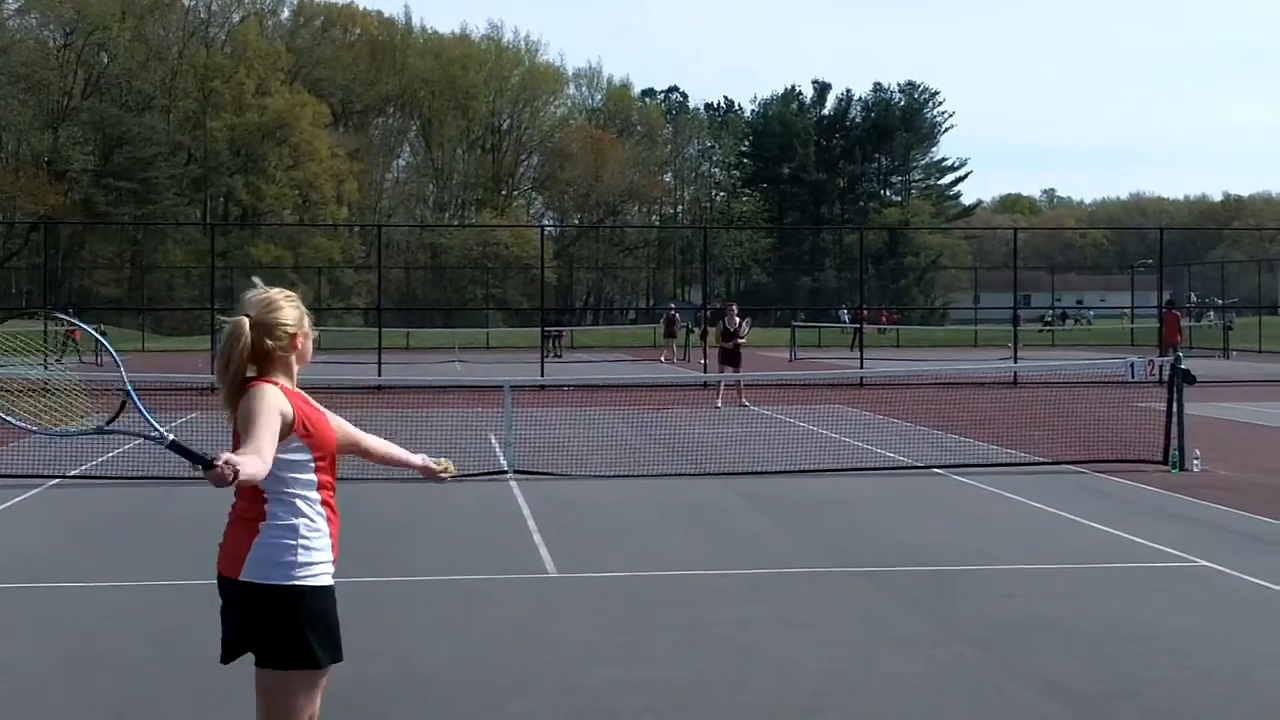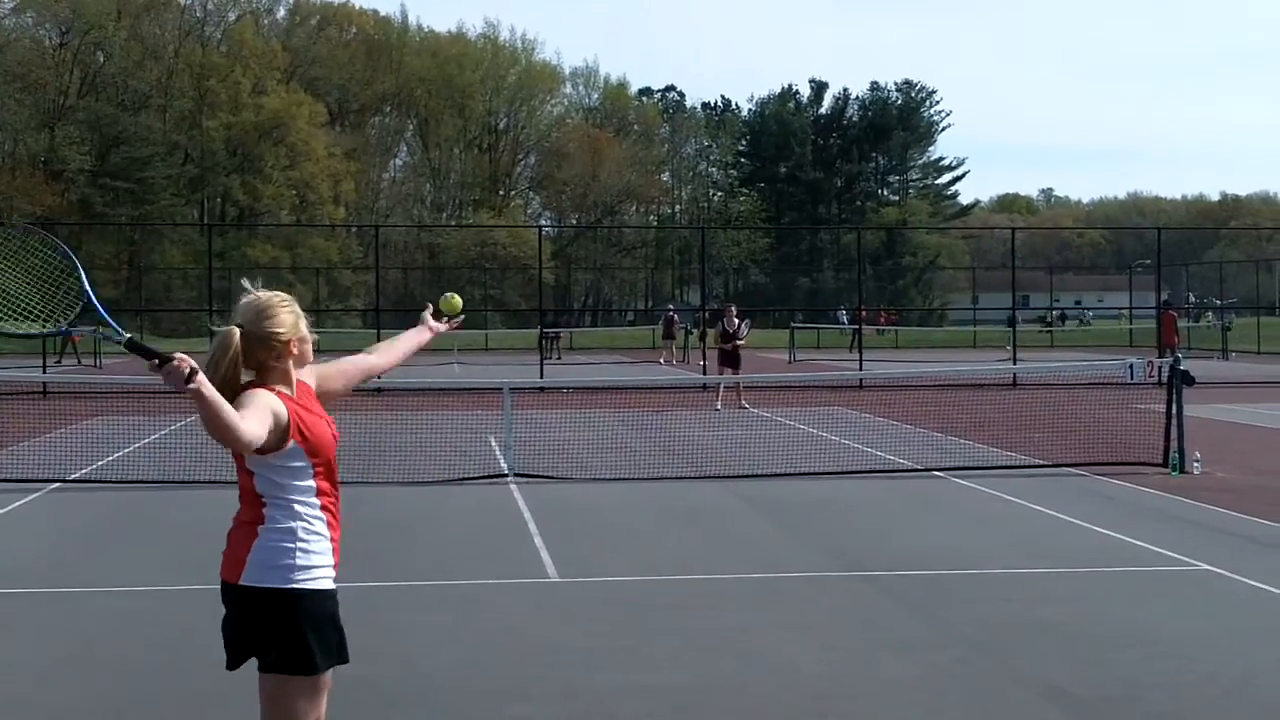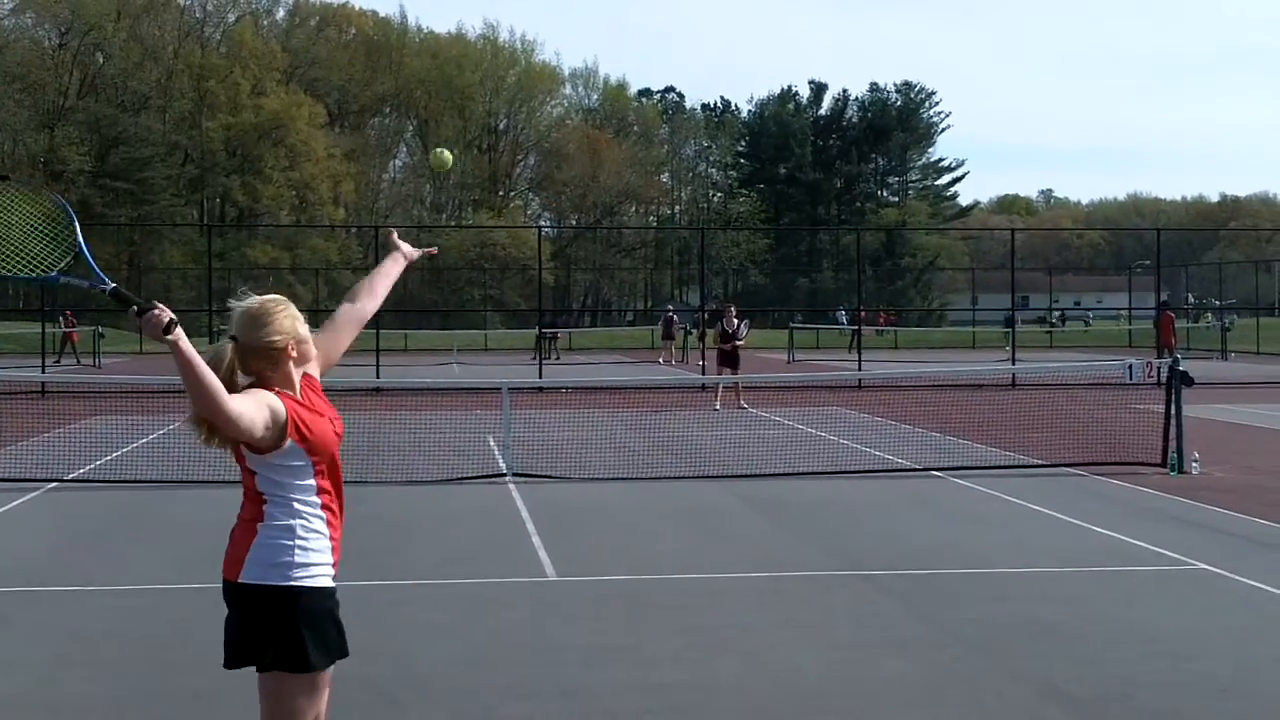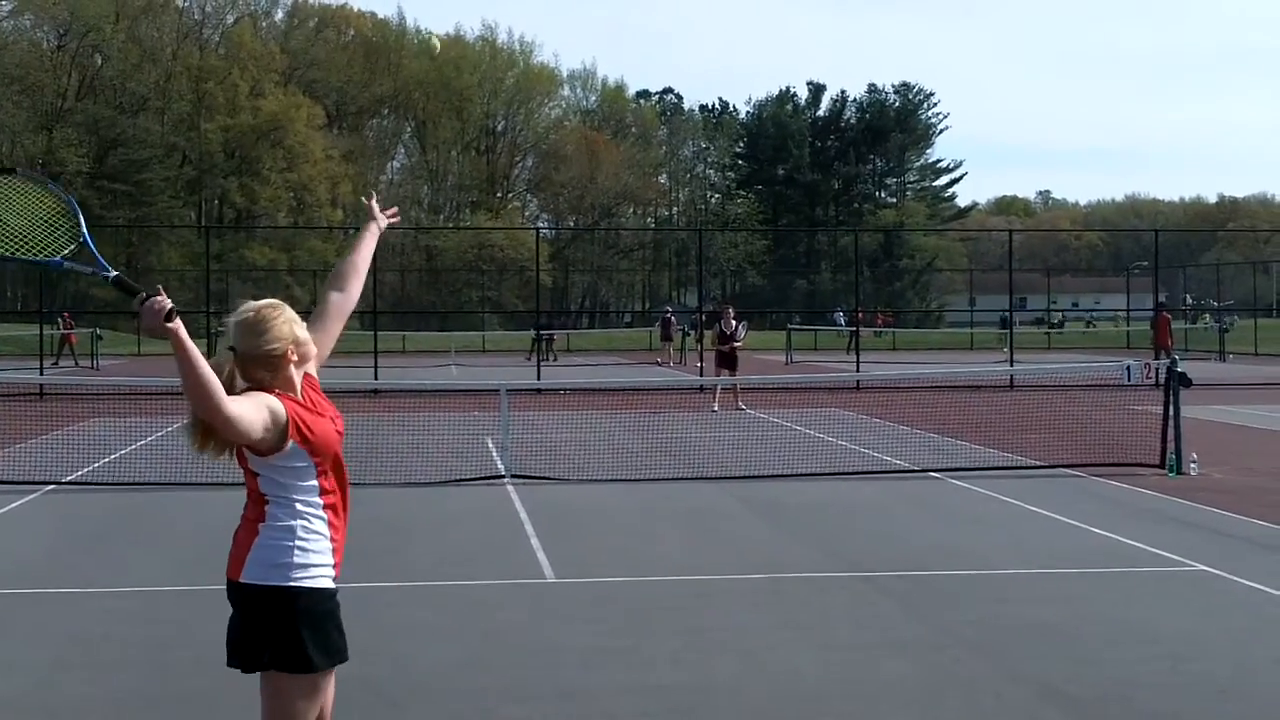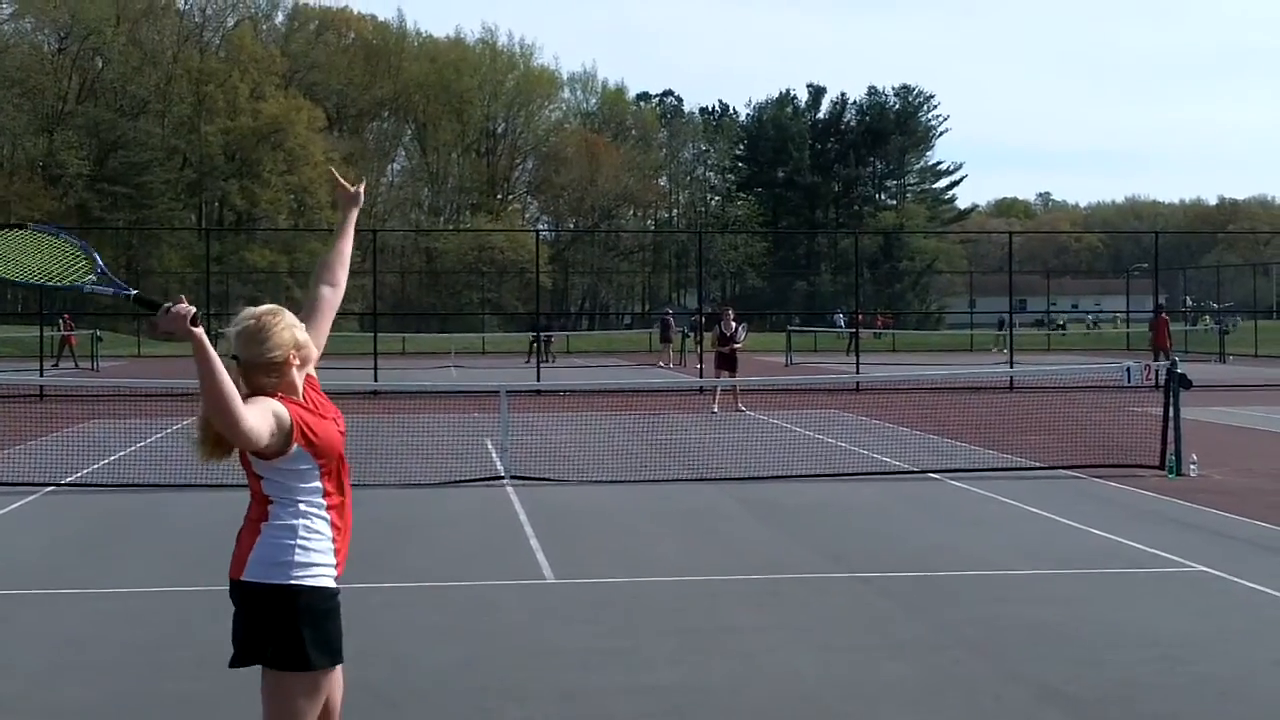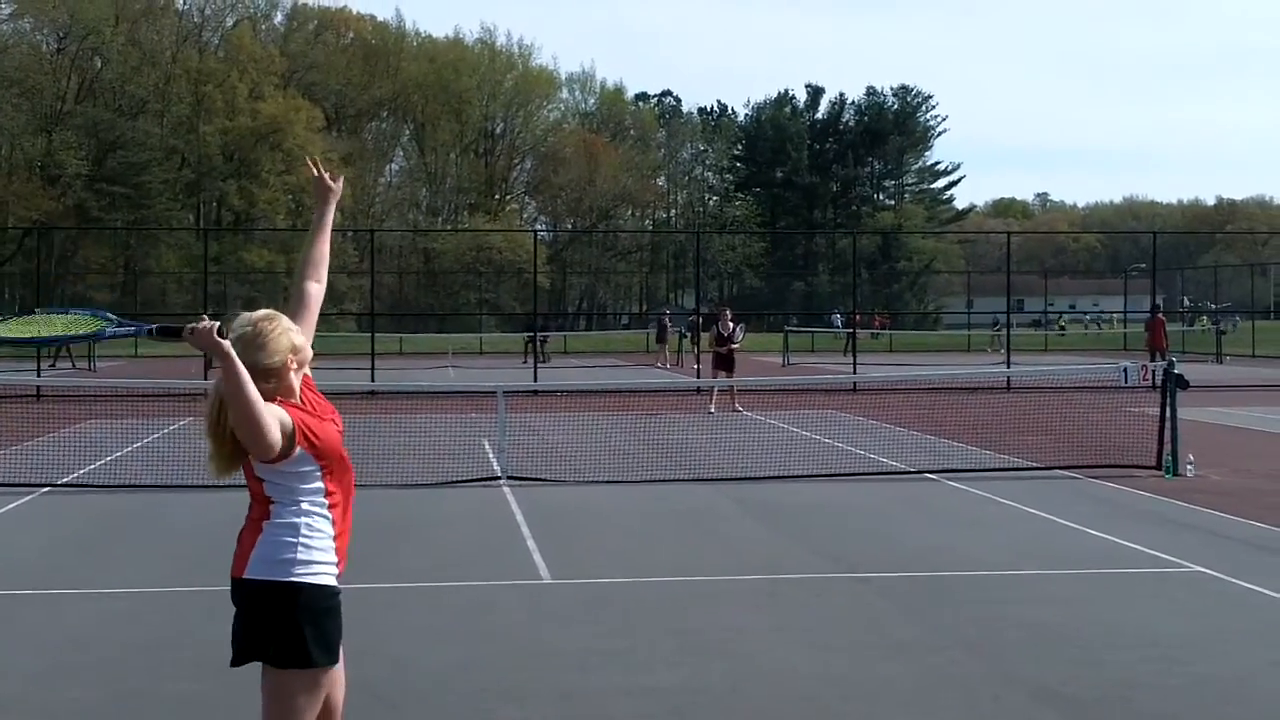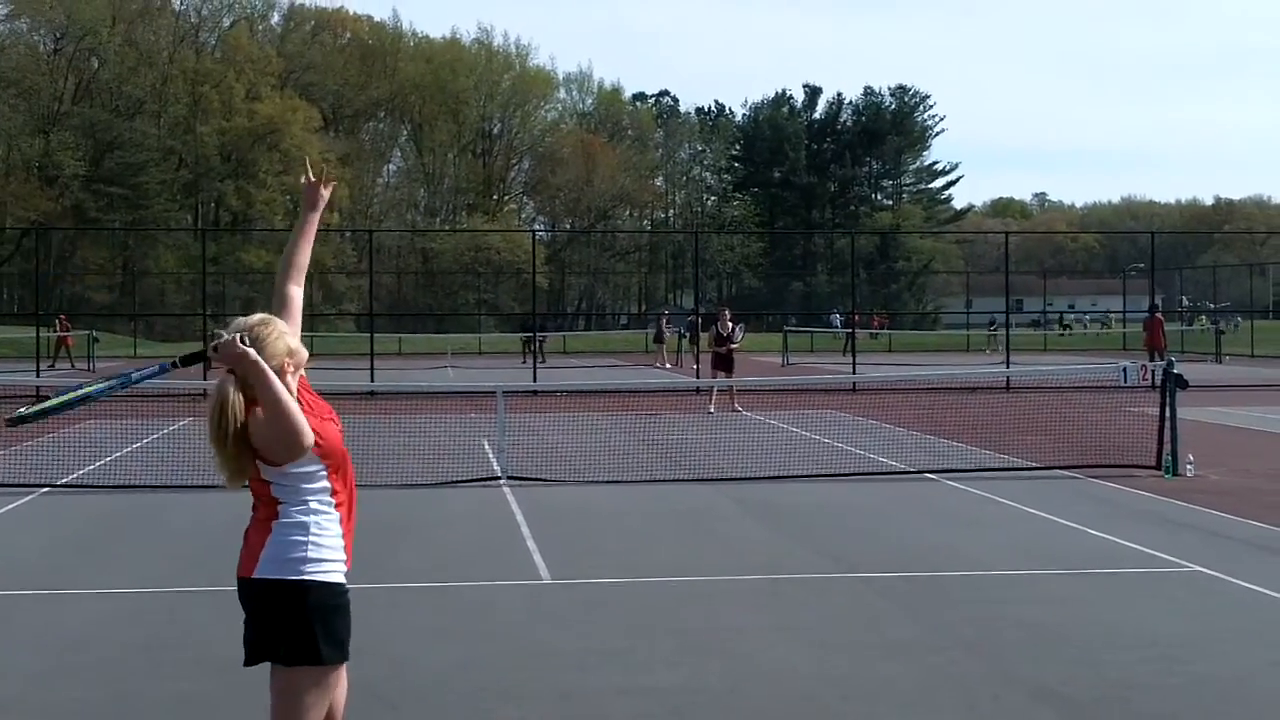
dt=0.1s
person 1, frame 1
left shoulder: (279, 395)
right shoulder: (264, 397)
left elbow: (352, 439)
right elbow: (258, 452)
left wrist: (415, 460)
right wrist: (239, 466)
left hip: (274, 577)
right hip: (280, 579)
person 1, frame 2
left shoulder: (298, 388)
right shoulder: (266, 403)
left elbow: (364, 362)
right elbow: (239, 434)
left wrist: (423, 331)
right wrist: (197, 386)
left hip: (287, 579)
right hip: (285, 582)
person 1, frame 3
left shoulder: (303, 382)
right shoulder: (261, 404)
left elbow: (353, 311)
right elbow: (225, 412)
left wrist: (397, 258)
right wrist: (178, 346)
left hip: (296, 580)
right hip: (284, 582)
person 1, frame 4
left shoulder: (302, 382)
right shoulder: (268, 411)
left elbow: (340, 294)
right elbow: (222, 416)
left wrist: (372, 229)
right wrist: (176, 336)
left hip: (298, 578)
right hip: (287, 583)
person 1, frame 5
left shoulder: (300, 382)
right shoulder: (270, 411)
left elbow: (329, 288)
right elbow: (241, 428)
left wrist: (349, 214)
right wrist: (199, 347)
left hip: (296, 579)
right hip: (290, 583)
person 1, frame 6
left shoulder: (294, 386)
right shoulder: (277, 418)
left elbow: (311, 284)
right elbow: (259, 437)
left wrist: (326, 207)
right wrist: (224, 355)
left hip: (293, 577)
right hip: (292, 581)
person 1, frame 7
left shoulder: (286, 386)
right shoulder: (266, 426)
left elbow: (289, 287)
right elbow: (300, 441)
left wrist: (311, 211)
right wrist: (253, 367)
left hip: (280, 576)
right hip: (302, 581)
